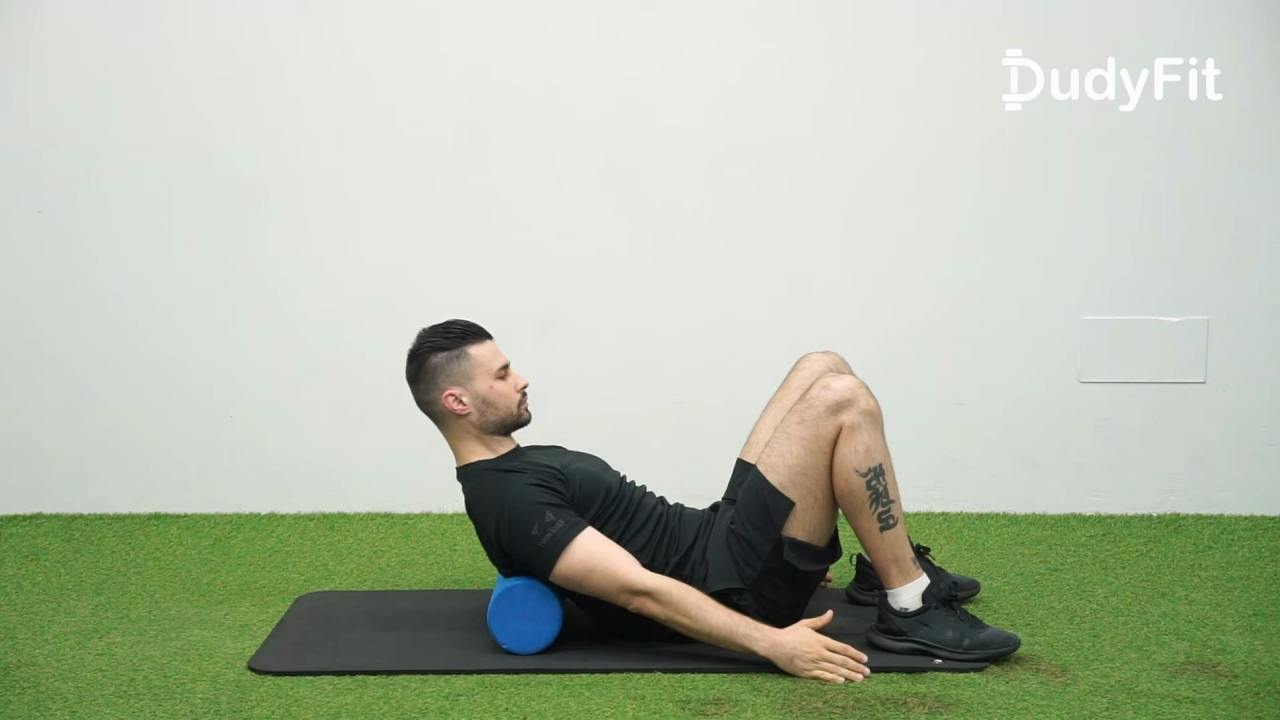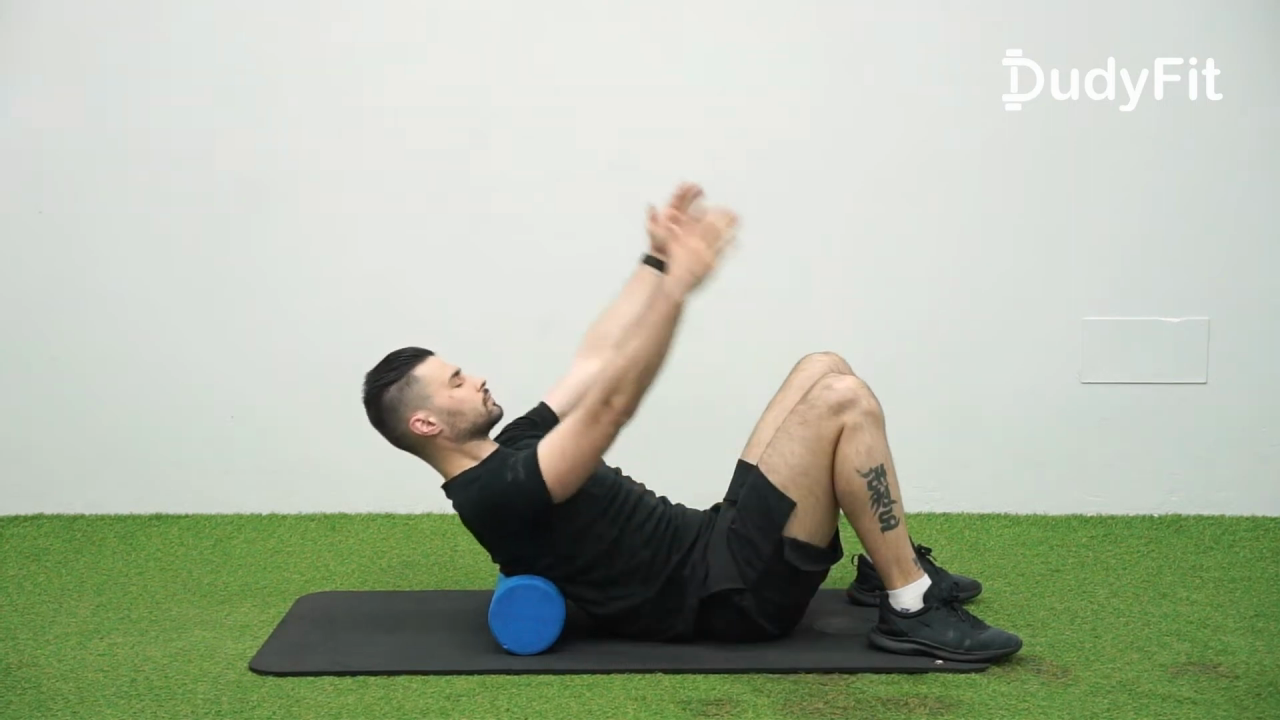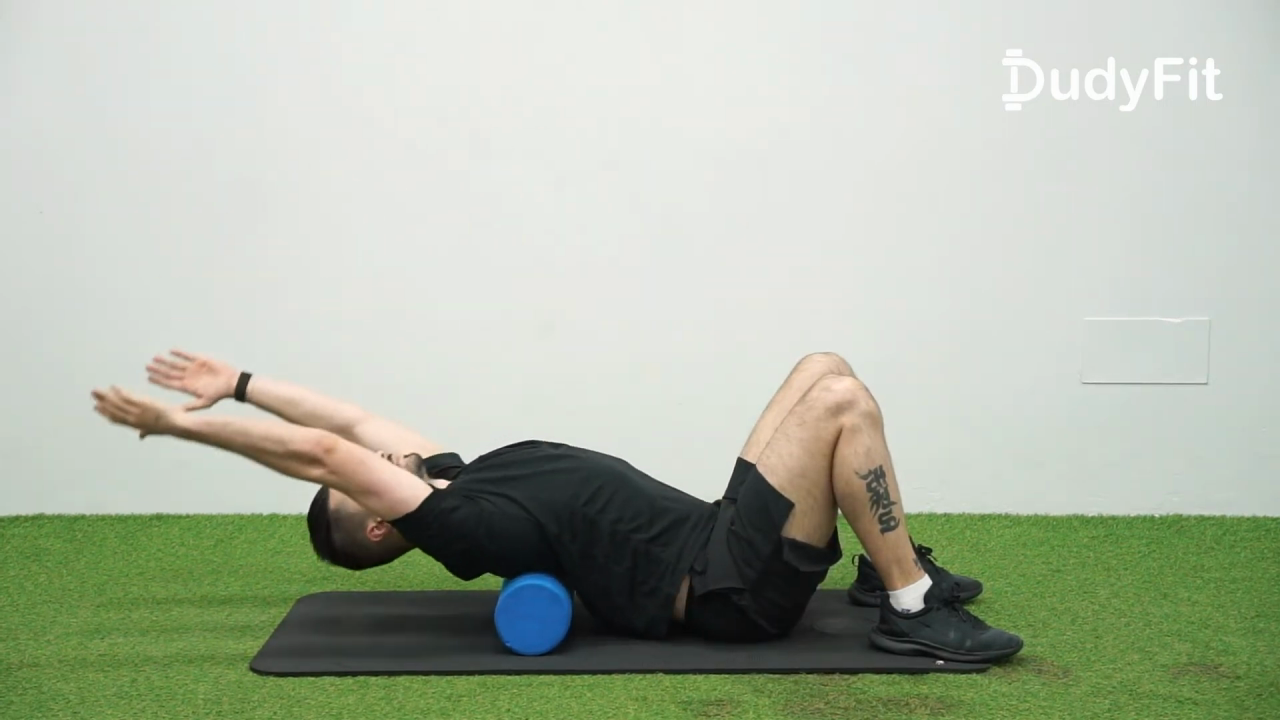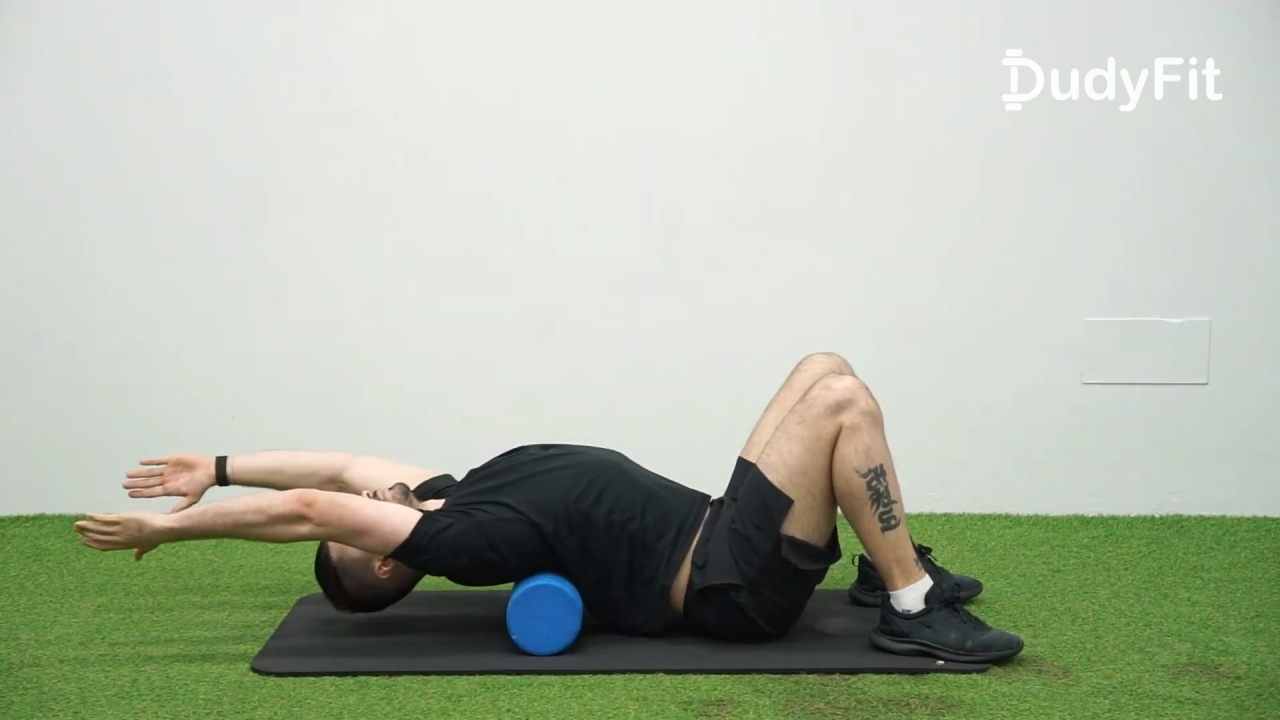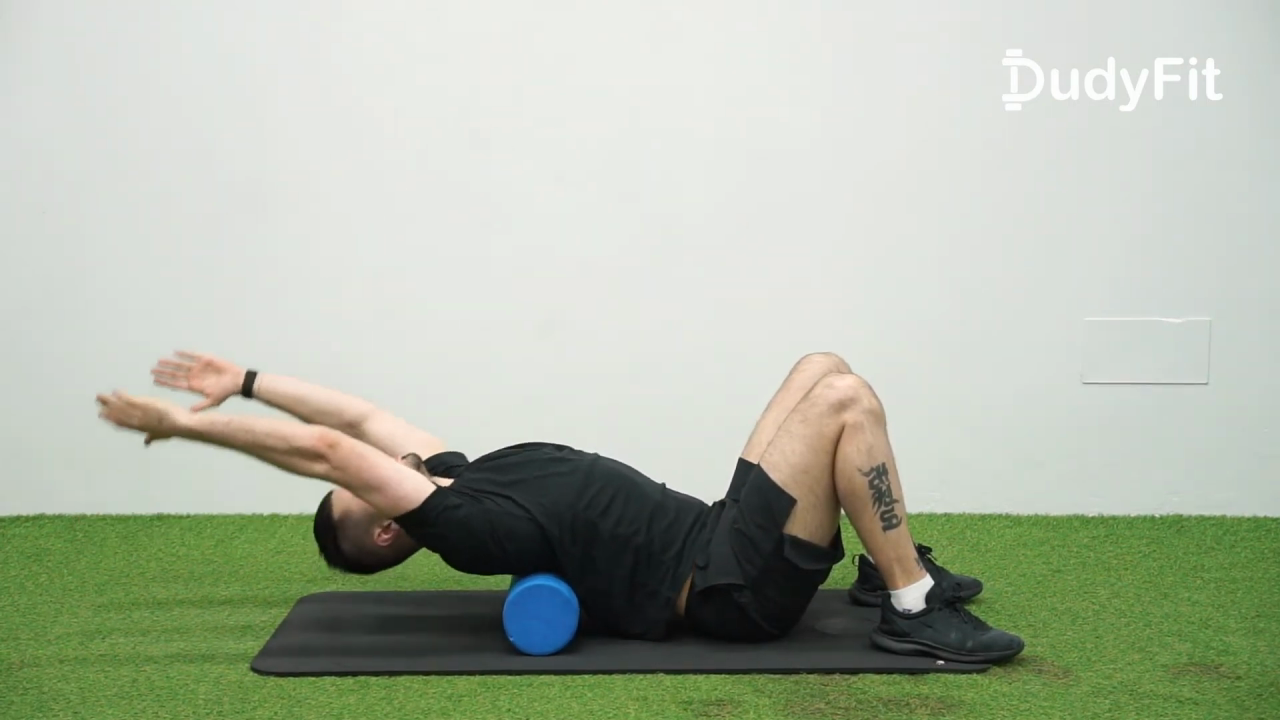
dt=1s
person 1, frame 1
left shoulder: (526, 467)
right shoulder: (508, 500)
right elbow: (641, 591)
right wrist: (773, 644)
left hip: (720, 541)
right hip: (738, 582)
left knee: (825, 370)
right knee: (845, 401)
left ankle: (891, 567)
right ankle: (911, 610)
person 1, frame 2
left shoulder: (509, 456)
right shoulder: (498, 496)
left elbow: (595, 366)
right elbow: (610, 404)
left wrist: (659, 263)
right wrist: (680, 286)
left hip: (715, 551)
right hip: (729, 592)
left knee: (824, 372)
right knee: (844, 401)
left ankle: (894, 571)
right ankle: (912, 611)
person 1, frame 3
left shoulder: (459, 482)
right shoulder: (460, 527)
left elbow: (355, 421)
right elbow: (329, 452)
left wrist: (234, 388)
right wrist: (185, 425)
left hip: (720, 544)
right hip: (730, 585)
left knee: (825, 371)
right knee: (842, 403)
left ankle: (894, 571)
right ankle: (914, 610)
person 1, frame 4
left shoulder: (454, 500)
right shoulder: (461, 540)
left elbow: (339, 466)
right elbow: (315, 506)
left wrist: (214, 469)
right wrist: (167, 526)
left hip: (722, 537)
right hip: (734, 580)
left knee: (826, 369)
right knee: (842, 402)
left ankle: (892, 568)
right ankle: (913, 609)
person 1, frame 5
left shoulder: (459, 482)
right shoulder: (464, 526)
left elbow: (362, 420)
right elbow: (330, 447)
left wrist: (239, 382)
right wrist: (186, 420)
left hip: (716, 544)
right hip: (731, 587)
left knee: (825, 371)
right knee: (845, 401)
left ankle: (893, 571)
right ankle: (915, 613)
